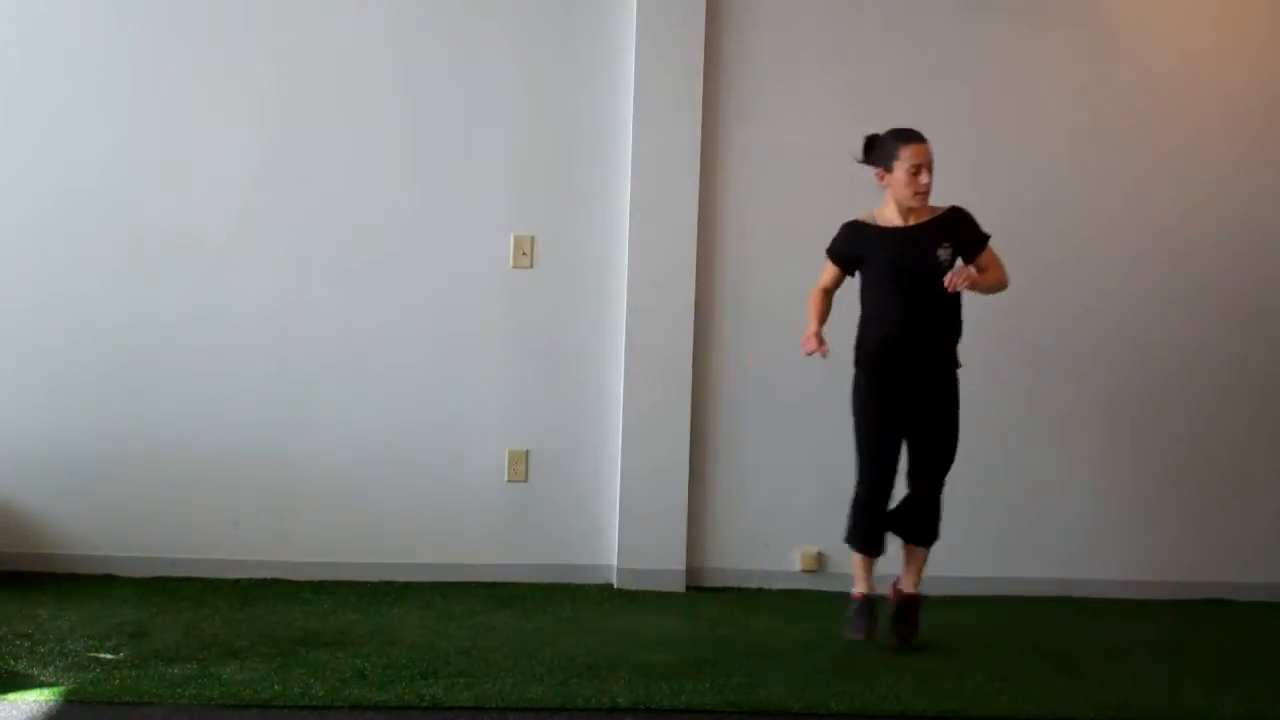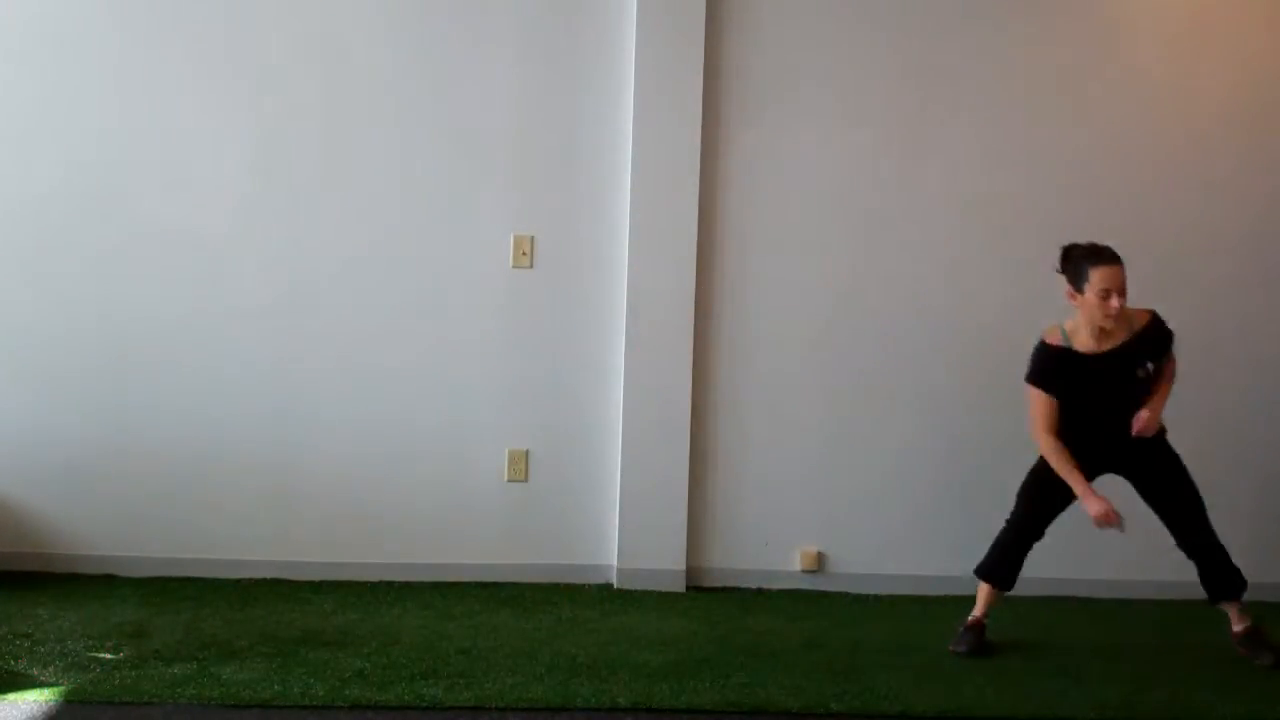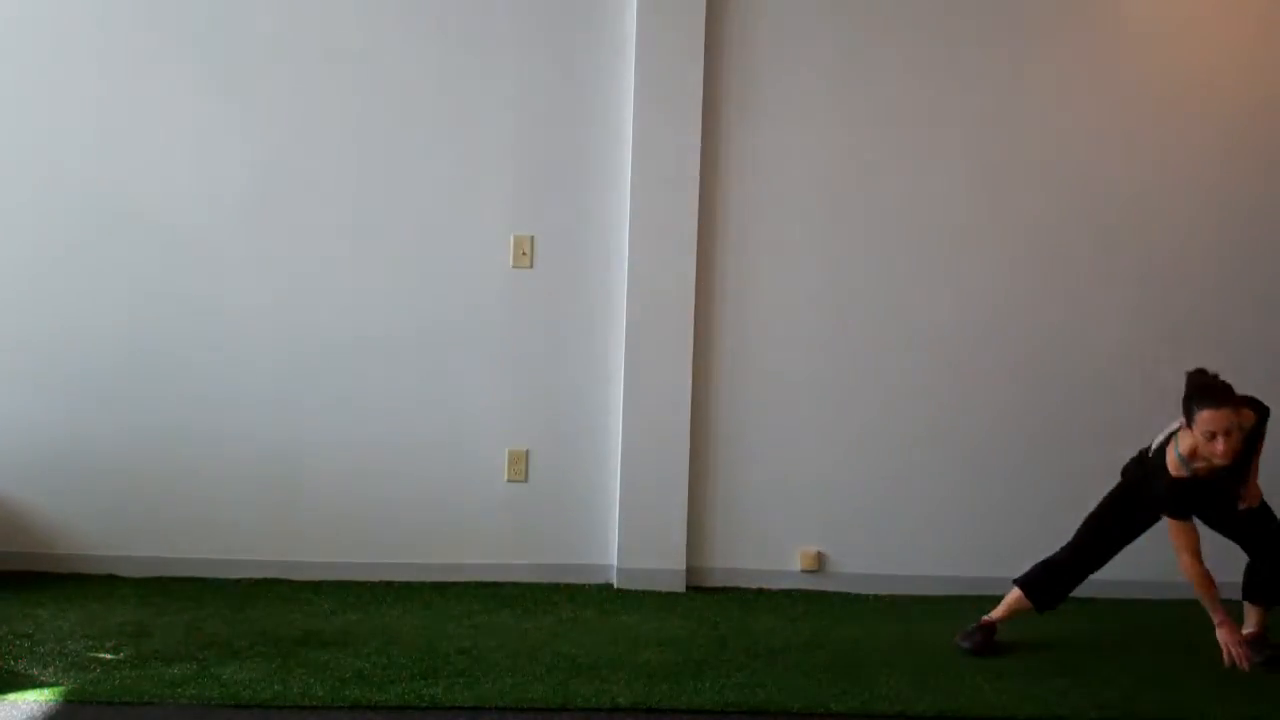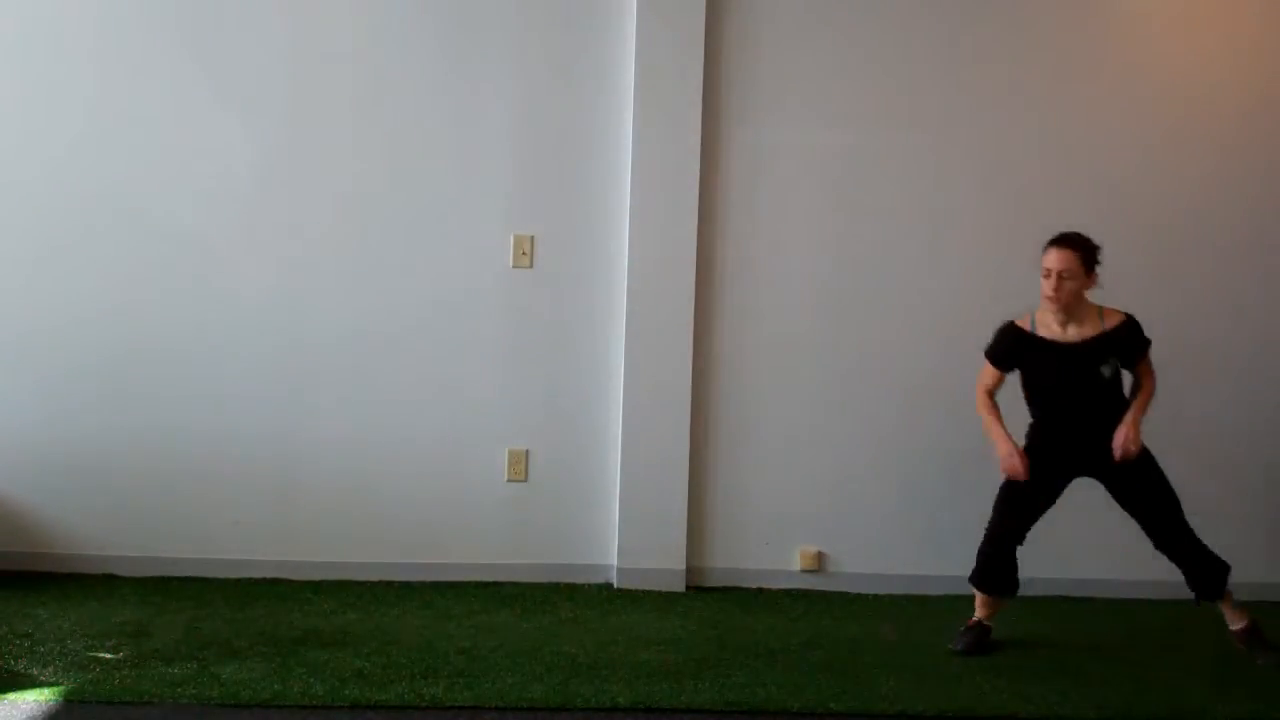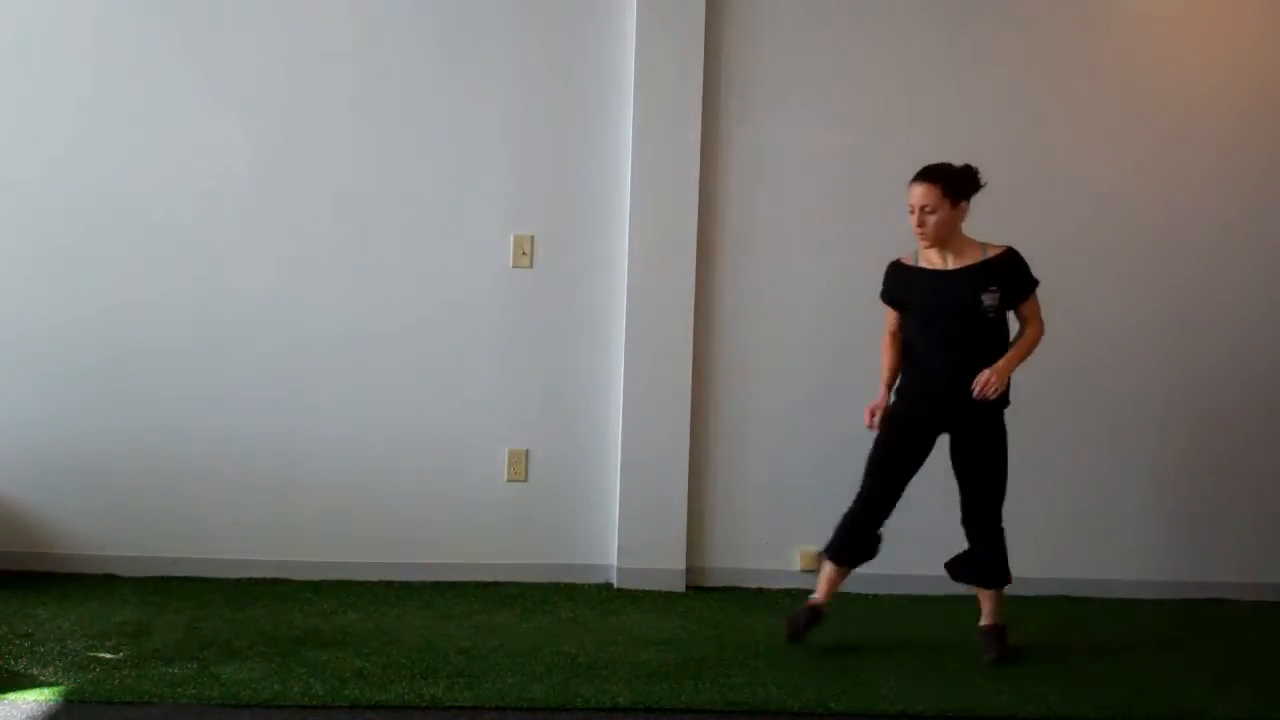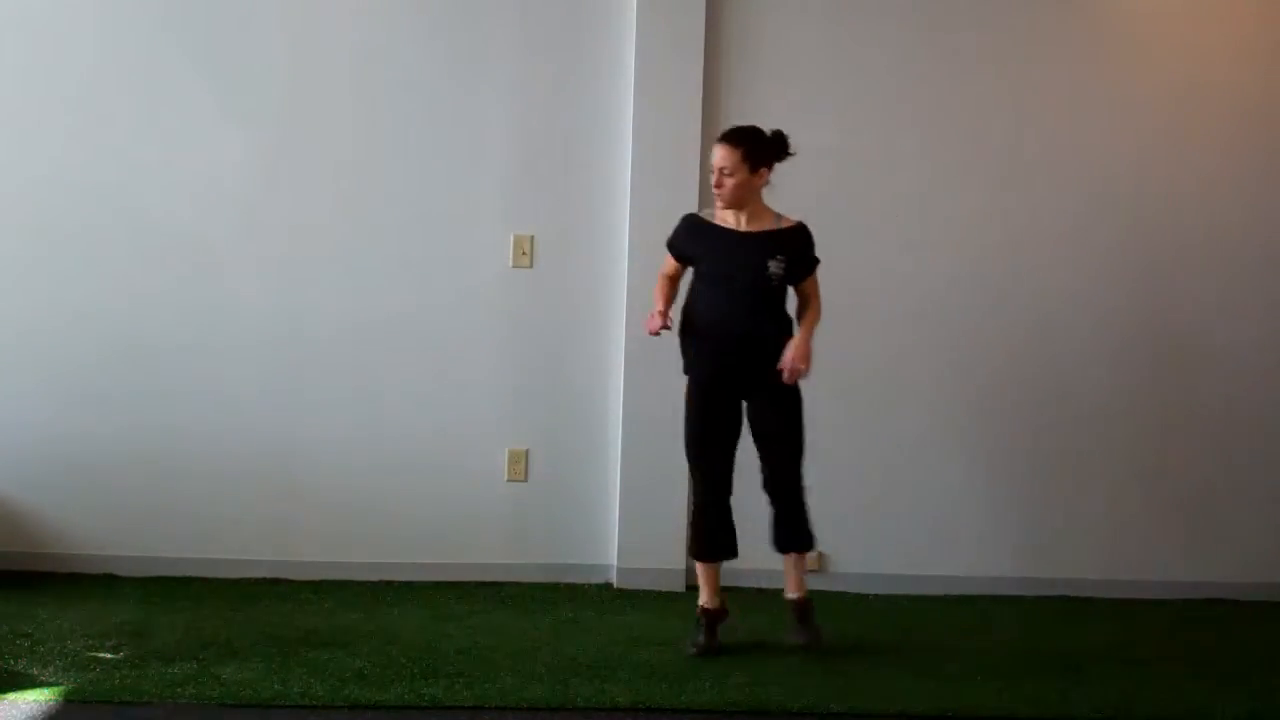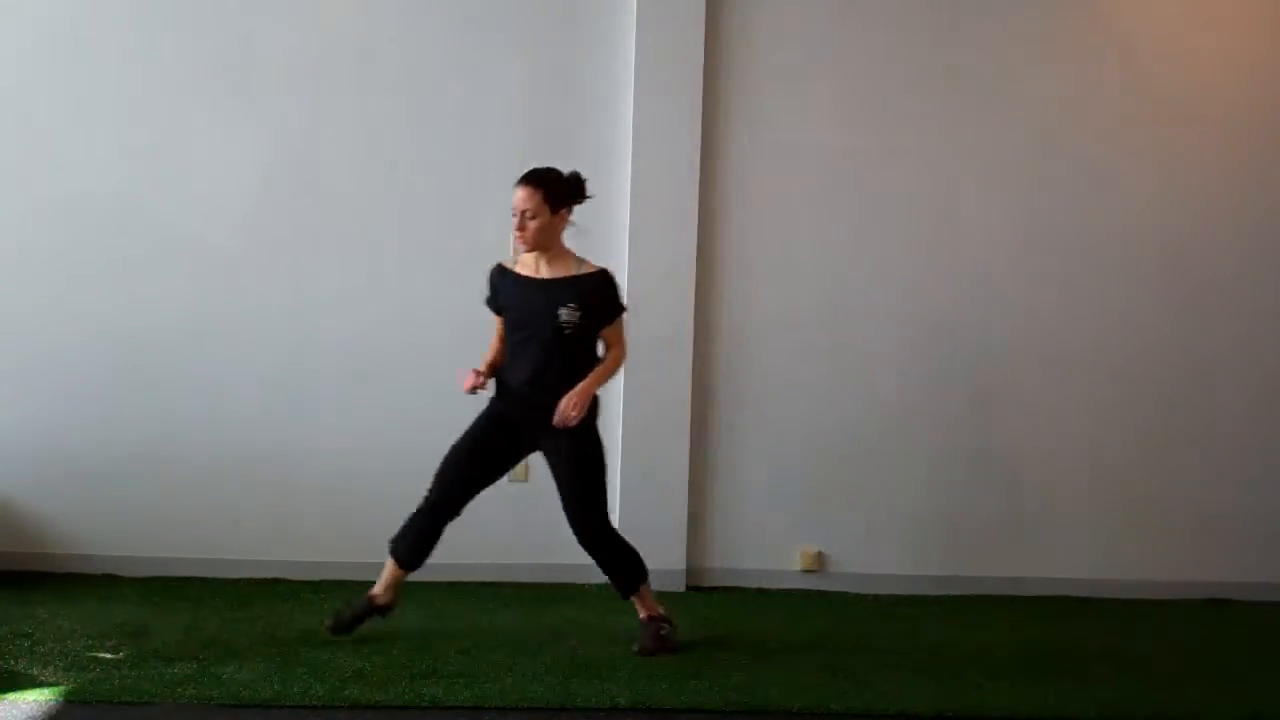
dt=0.4s
person 1, frame 1
left shoulder: (954, 222)
right shoulder: (859, 234)
left elbow: (998, 277)
right elbow: (823, 288)
left wrist: (973, 278)
right wrist: (814, 327)
left hip: (936, 371)
right hip: (878, 371)
left knee: (928, 481)
right knee: (875, 478)
left ankle: (909, 588)
right ankle: (862, 593)
person 1, frame 2
left shoulder: (1147, 327)
right shoulder: (1054, 352)
left elbow: (1167, 365)
right elbow: (1044, 433)
left wrist: (1155, 404)
right wrist: (1087, 494)
left hip: (1138, 443)
right hip: (1072, 448)
left knee: (1196, 531)
right knee: (1022, 526)
left ankle: (1243, 627)
right ankle: (977, 620)
person 1, frame 3
left shoulder: (1251, 418)
right shoulder: (1175, 471)
right elbow: (1189, 558)
left wrist: (1250, 478)
right wrist: (1221, 621)
right hip: (1144, 490)
left knee: (1267, 543)
right knee: (1081, 556)
left ankle: (1253, 632)
right ankle: (991, 621)
person 1, frame 4
left shoulder: (1120, 327)
right shoulder: (1019, 334)
left elbow: (1145, 377)
right elbow: (984, 392)
left wrist: (1132, 421)
right wrist: (1002, 442)
left hip: (1114, 445)
right hip: (1053, 447)
left knee: (1172, 533)
right knee: (1004, 527)
left ankle: (1239, 625)
right ankle: (980, 622)
person 1, frame 5
left shoulder: (1002, 264)
right shoulder: (903, 273)
left elbow: (1033, 325)
left wrist: (1004, 367)
right wrist: (883, 392)
left hip: (976, 408)
right hip: (914, 403)
left knee: (982, 515)
right knee: (871, 500)
left ankle: (991, 621)
right ankle: (818, 601)
person 1, frame 6
left shoulder: (791, 236)
right shoulder: (696, 227)
left elbow: (810, 299)
right elbow: (668, 274)
left wrist: (802, 339)
right wrist: (660, 310)
left hip: (768, 378)
right hip: (709, 374)
left knee: (782, 483)
right knee: (709, 487)
left ankle: (798, 599)
right ankle: (710, 604)
person 1, frame 7
left shoulder: (594, 282)
right shoulder: (505, 276)
left elbow: (615, 351)
left wrist: (585, 390)
right wrist: (484, 369)
left hip: (568, 421)
right hip: (510, 410)
left knee: (591, 526)
right knee: (441, 498)
left ankle: (653, 616)
right ankle: (380, 596)
